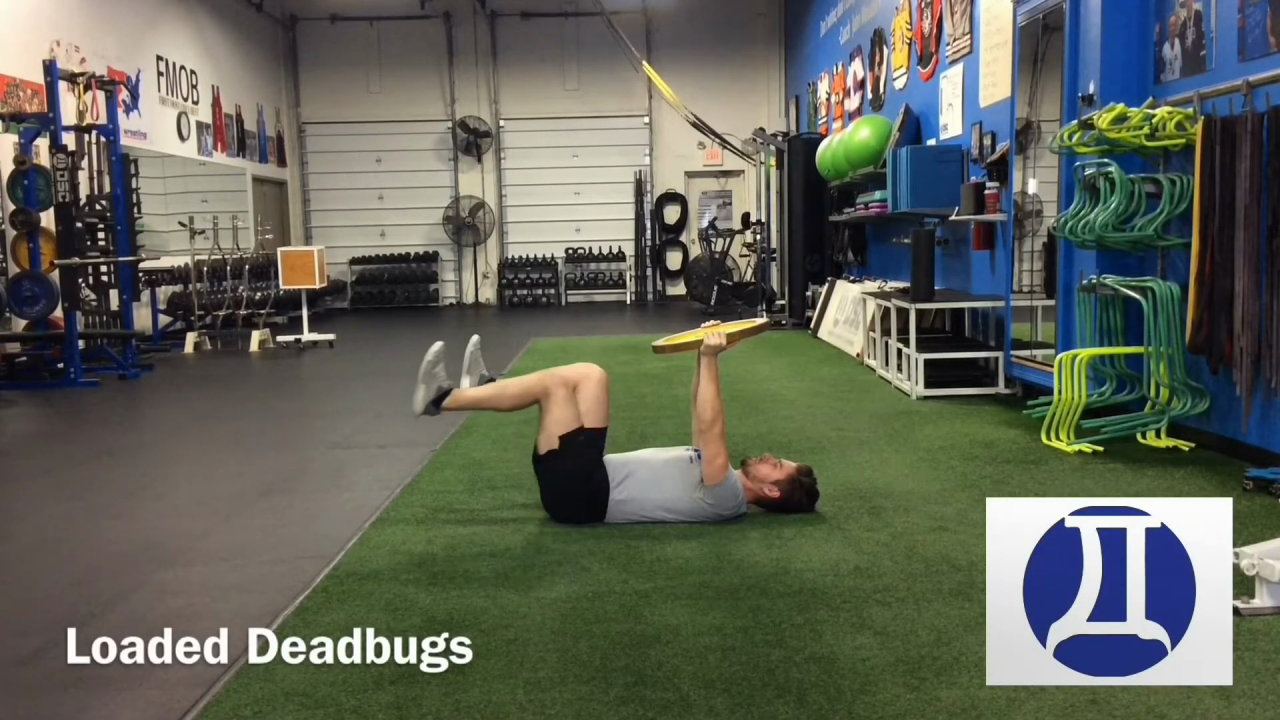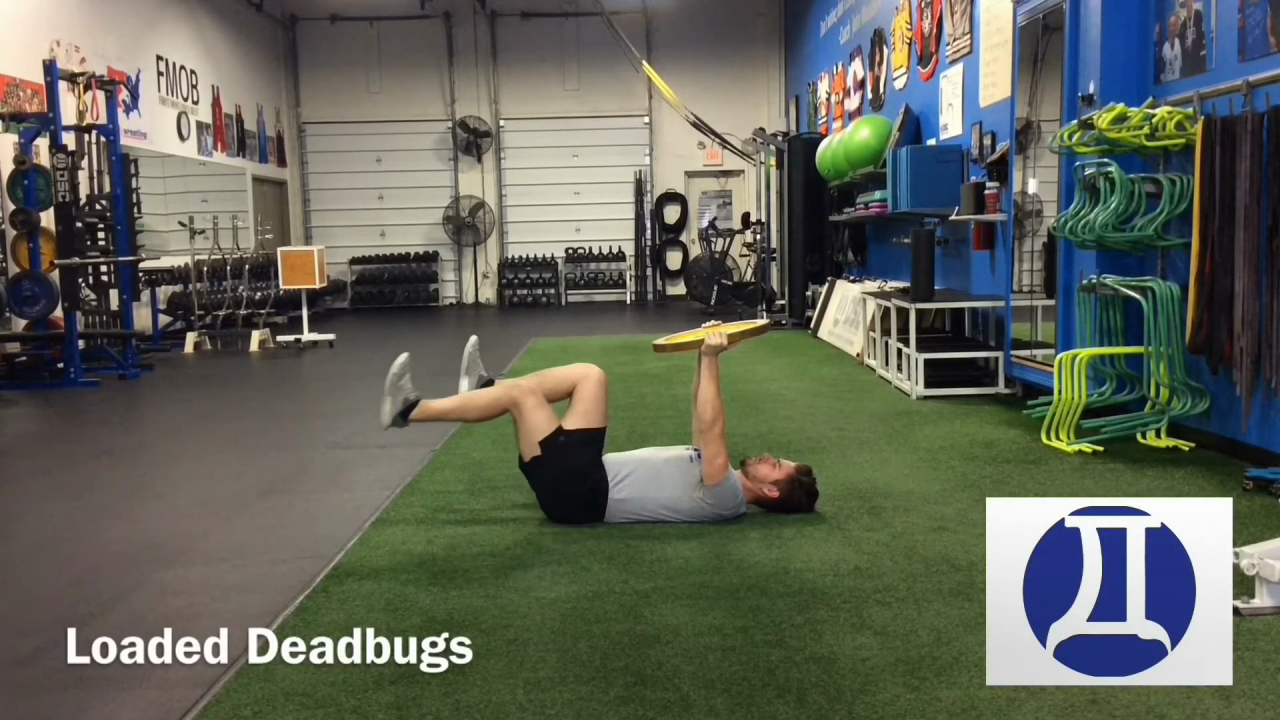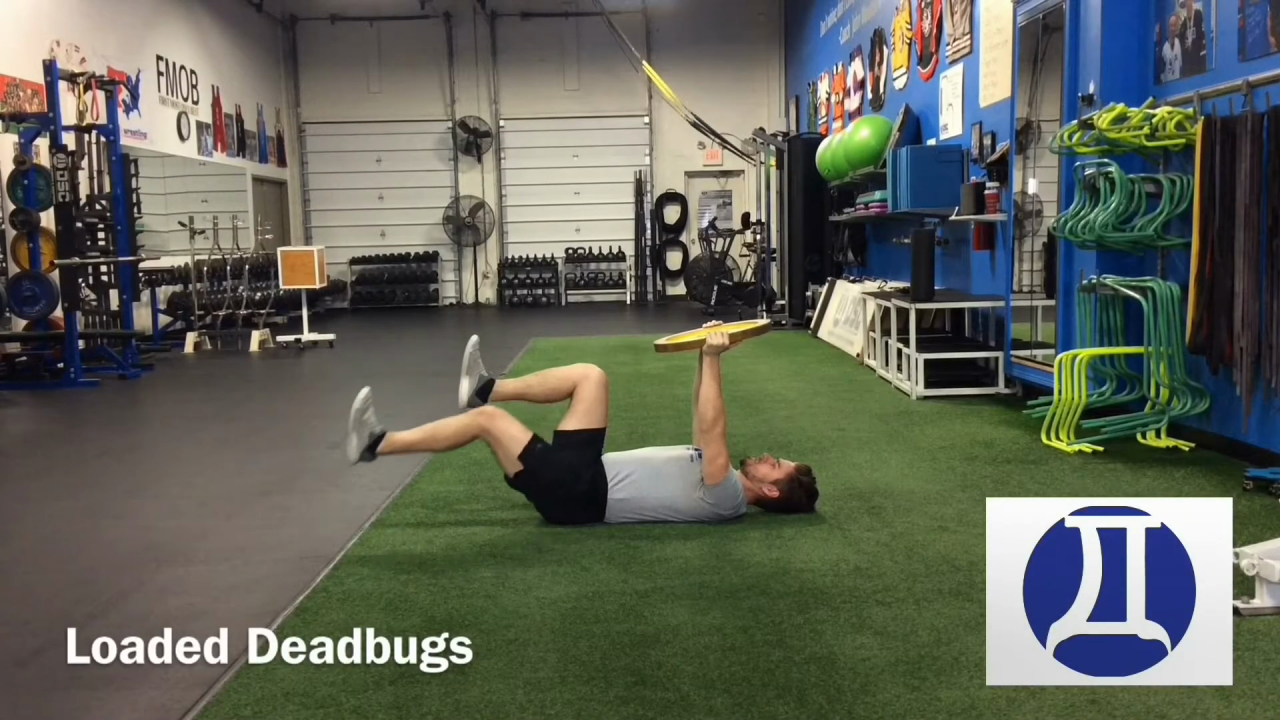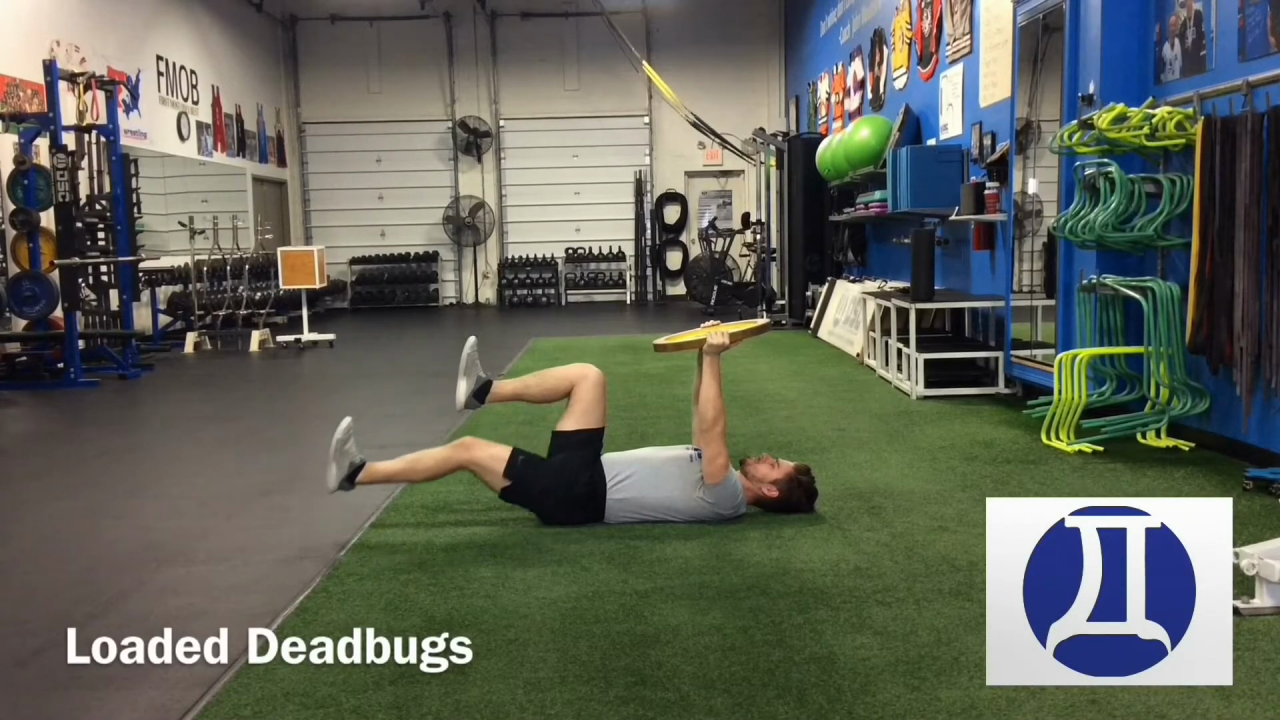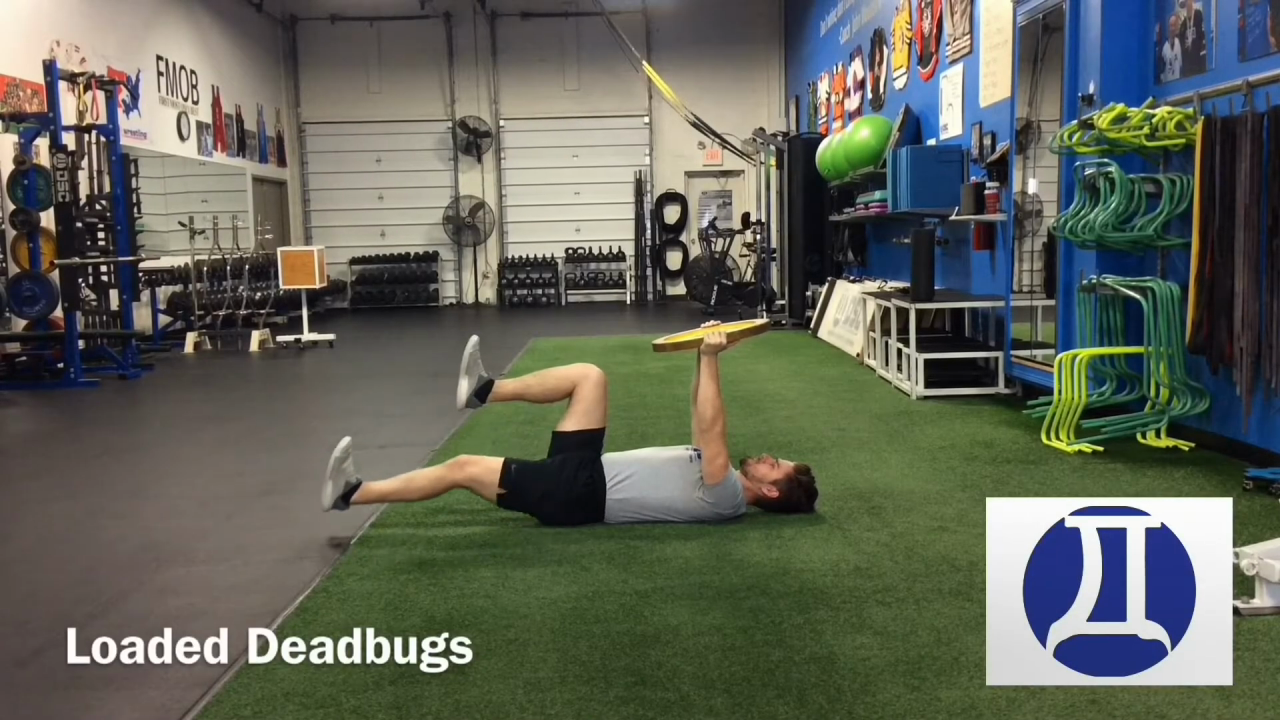
dt=0.3s
person 1, frame 1
left shoulder: (725, 498)
right shoulder: (724, 482)
left elbow: (710, 431)
right elbow: (705, 428)
left wrist: (709, 360)
right wrist: (705, 358)
left hip: (581, 494)
right hip: (592, 476)
left knee: (554, 384)
right knee: (590, 375)
left ankle: (442, 398)
right ankle: (485, 389)
person 1, frame 2
left shoulder: (726, 497)
right shoulder: (725, 480)
left elbow: (711, 431)
right elbow: (705, 425)
left wrist: (711, 360)
right wrist: (704, 359)
left hip: (578, 494)
right hip: (589, 473)
left knee: (522, 394)
right knee: (590, 374)
left ankle: (410, 410)
right ankle: (485, 389)
person 1, frame 3
left shoulder: (726, 498)
right shoulder: (725, 481)
left elbow: (711, 430)
right elbow: (704, 421)
left wrist: (712, 360)
right wrist: (704, 360)
left hip: (578, 494)
right hip: (587, 472)
left knee: (487, 420)
right knee: (590, 375)
left ankle: (377, 444)
right ankle: (487, 388)
person 1, frame 4
left shoulder: (726, 497)
right shoulder: (722, 480)
left elbow: (713, 430)
right elbow: (703, 419)
left wrist: (712, 359)
right wrist: (703, 358)
left hip: (578, 494)
right hip: (585, 471)
left knee: (468, 449)
right knee: (588, 375)
left ankle: (357, 474)
right ankle: (485, 391)
person 1, frame 5
left shoulder: (725, 496)
right shoulder: (723, 479)
left elbow: (711, 430)
right elbow: (704, 421)
left wrist: (709, 358)
right wrist: (702, 357)
left hip: (578, 495)
right hip: (586, 469)
left knee: (463, 468)
right knee: (589, 375)
left ankle: (353, 492)
right ankle: (486, 390)
